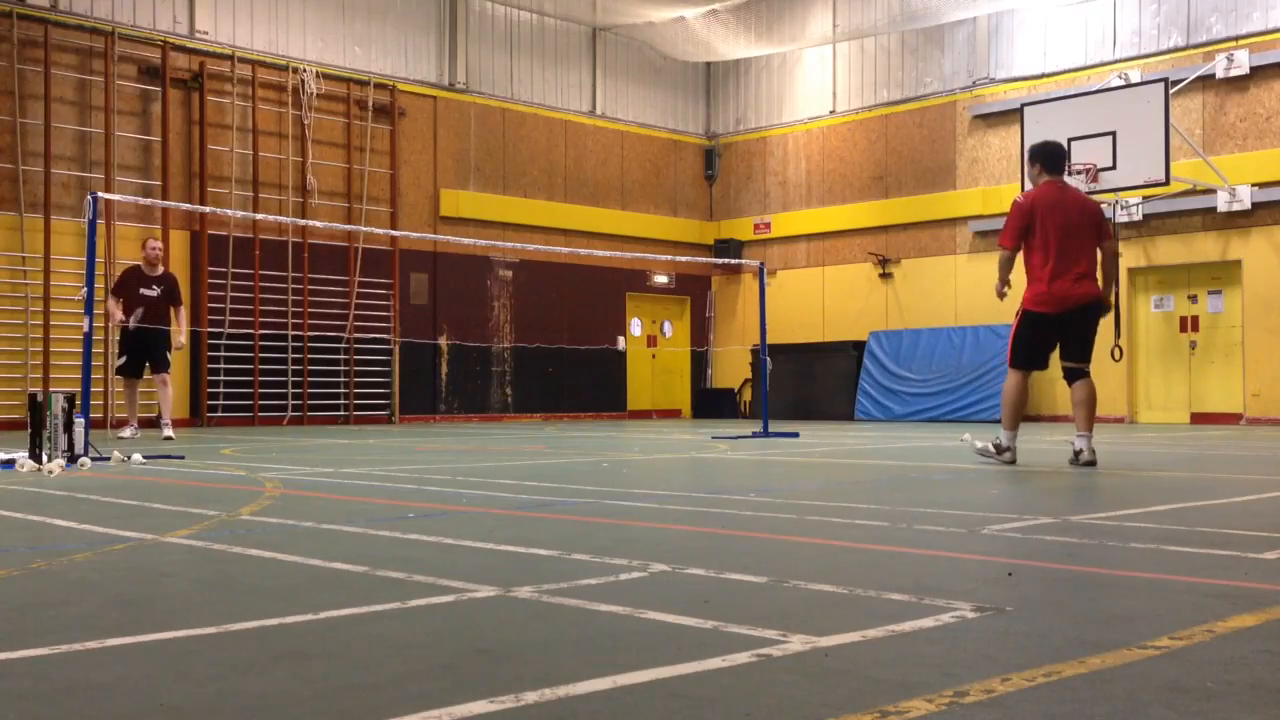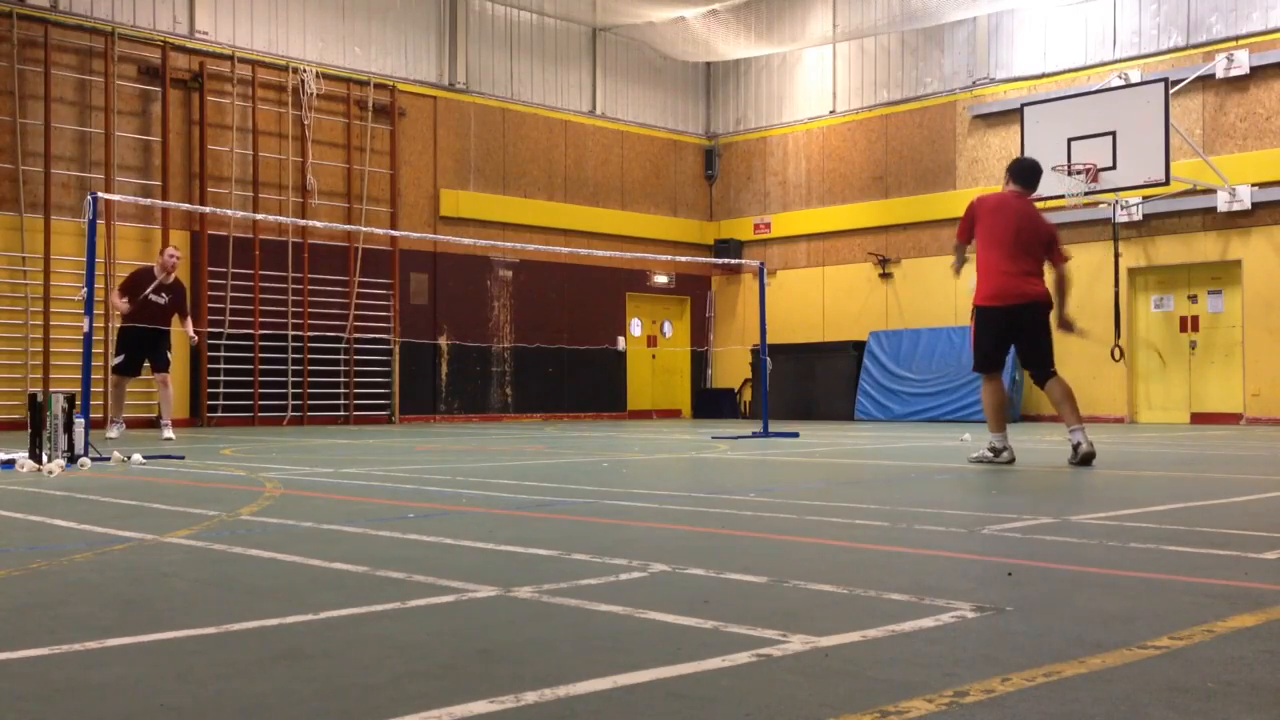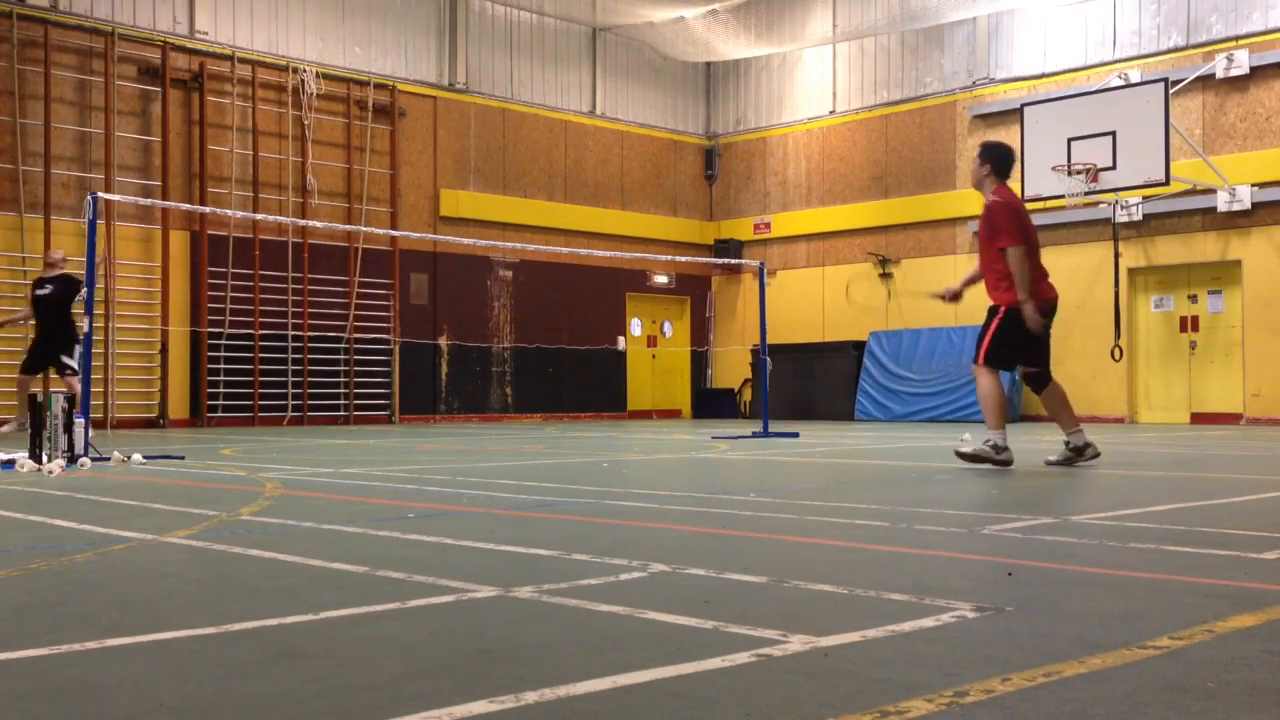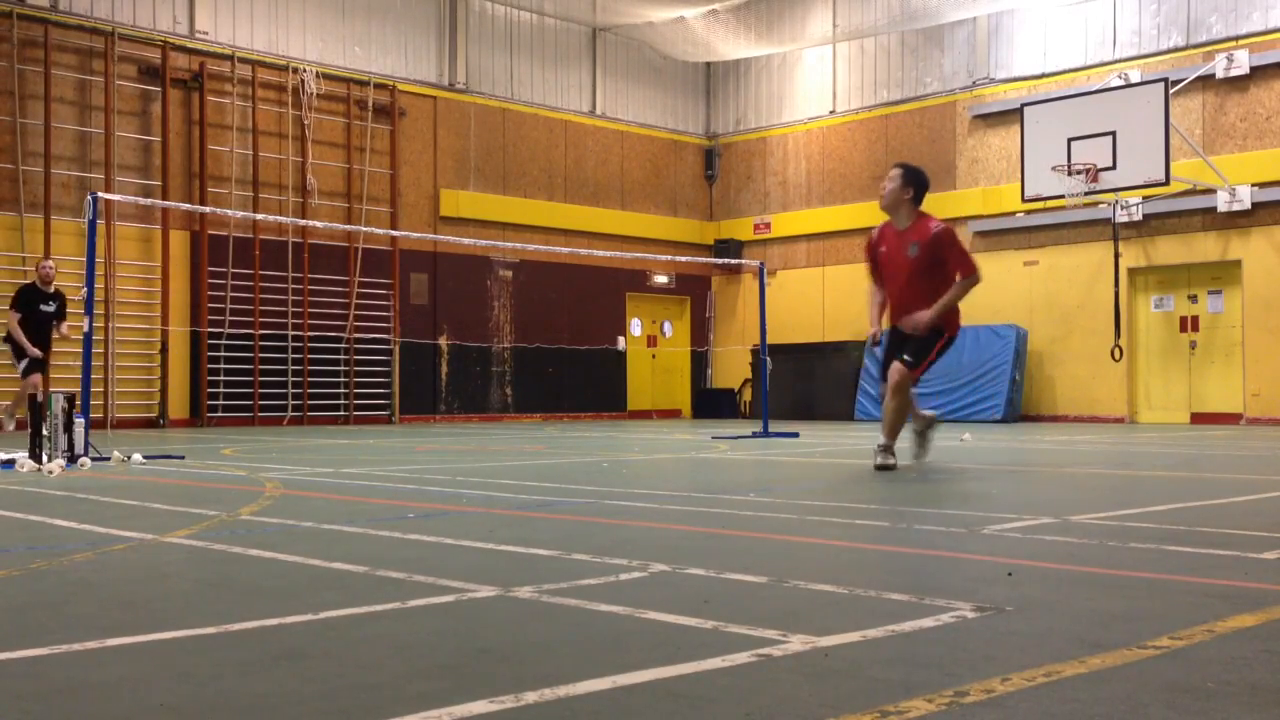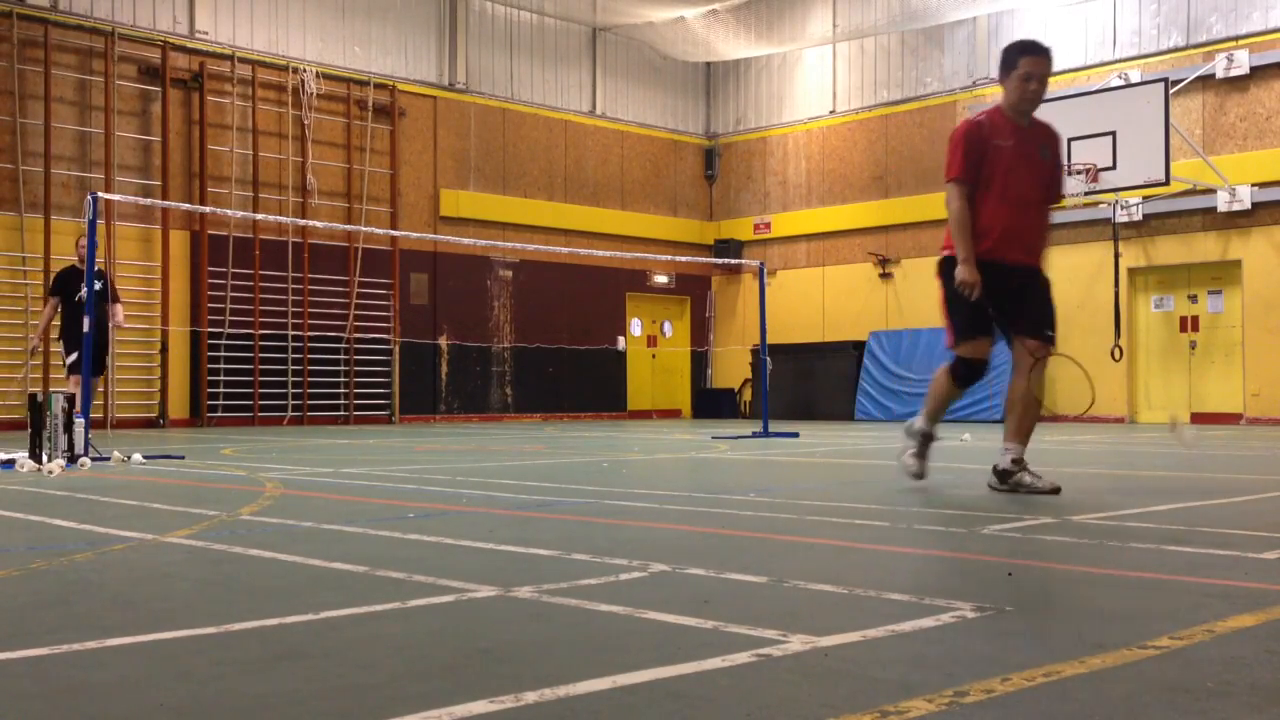
dt=1s
person 1, frame 1
left shoulder: (1027, 202)
right shoulder: (1088, 204)
left elbow: (1007, 251)
right elbow: (1110, 251)
left wrist: (1002, 281)
right wrist: (1107, 292)
left hip: (1043, 301)
right hip: (1085, 300)
left knee: (1018, 370)
right knee: (1078, 373)
left ankle: (1005, 444)
right ankle: (1083, 446)
person 1, frame 2
left shoulder: (982, 203)
right shoulder: (1042, 222)
left elbow: (961, 242)
right elbow: (1061, 271)
left wrist: (959, 263)
right wrist: (1061, 311)
left hip: (994, 300)
right hip: (1034, 301)
left knee: (990, 373)
right knee: (1045, 373)
left ankle: (999, 446)
right ankle: (1080, 440)
person 1, frame 3
left shoulder: (998, 203)
right shoulder: (1003, 202)
left elbow: (1015, 252)
right elbow: (992, 260)
left wrist: (1025, 301)
right wrist: (961, 287)
left hip: (1020, 304)
right hip: (1037, 300)
left knee: (984, 366)
right knee: (1036, 375)
left ankle: (996, 443)
right ankle: (1079, 443)
person 1, frame 4
left shoulder: (936, 232)
right shoulder: (878, 237)
left elbow: (968, 276)
left wrist: (934, 312)
right wrist: (874, 321)
left hip: (934, 327)
right hip: (900, 328)
left knee: (898, 376)
right knee: (890, 391)
left ankle: (885, 445)
right ankle: (923, 419)
person 1, frame 5
left shoulder: (1048, 140)
right shoulder: (975, 130)
right elbow: (956, 196)
left wrist: (1036, 262)
right wrist: (965, 262)
left hip: (1023, 267)
right hip: (970, 264)
left knee: (1035, 354)
right knee: (972, 358)
left ankle: (1011, 462)
right ankle: (921, 429)
person 2, frame 1
left shoulder: (169, 279)
right shoulder: (129, 274)
left elbow: (179, 308)
right elbow: (112, 298)
left wrist: (182, 334)
right wrist: (115, 314)
left hip: (159, 334)
right hip: (132, 334)
left knee: (163, 378)
right knee: (130, 381)
left ankle: (166, 424)
right ankle: (133, 425)
person 2, frame 2
left shoulder: (178, 288)
right shoulder: (140, 275)
left elbow: (184, 315)
right elbow: (116, 294)
left wrist: (190, 332)
right wrist: (120, 306)
left hip: (159, 337)
right hip: (131, 335)
left knee: (163, 378)
right knee: (118, 379)
left ankle: (166, 425)
right ankle: (116, 422)
person 2, frame 3
left shoulder: (65, 280)
right shoulder: (37, 283)
left elbow: (84, 288)
left hip: (64, 338)
right hip: (42, 340)
left knee: (71, 381)
right knee: (23, 380)
right ankle: (21, 421)
person 2, frame 4
left shoulder: (59, 297)
right shoulder: (25, 291)
left elbow: (61, 321)
right elbow: (12, 322)
left wrist: (63, 330)
right wrist: (27, 346)
left hip: (41, 346)
right hip: (21, 343)
left knee: (28, 386)
right knee: (35, 381)
left ankle: (9, 415)
person 2, frame 5
left shoulder: (104, 277)
right shoulder: (65, 275)
left elbow: (115, 304)
right elbow: (51, 306)
left wrist: (119, 318)
right wrist: (38, 336)
left hip: (99, 337)
right hip: (73, 336)
right knee: (76, 379)
